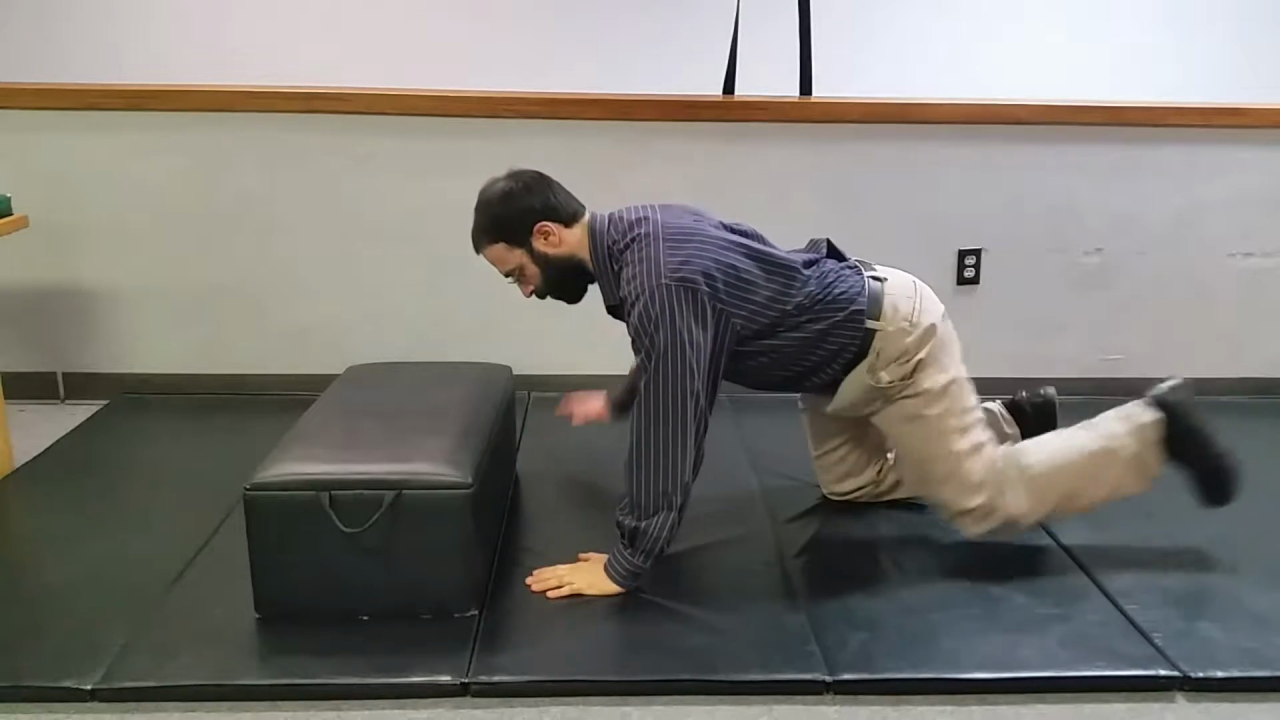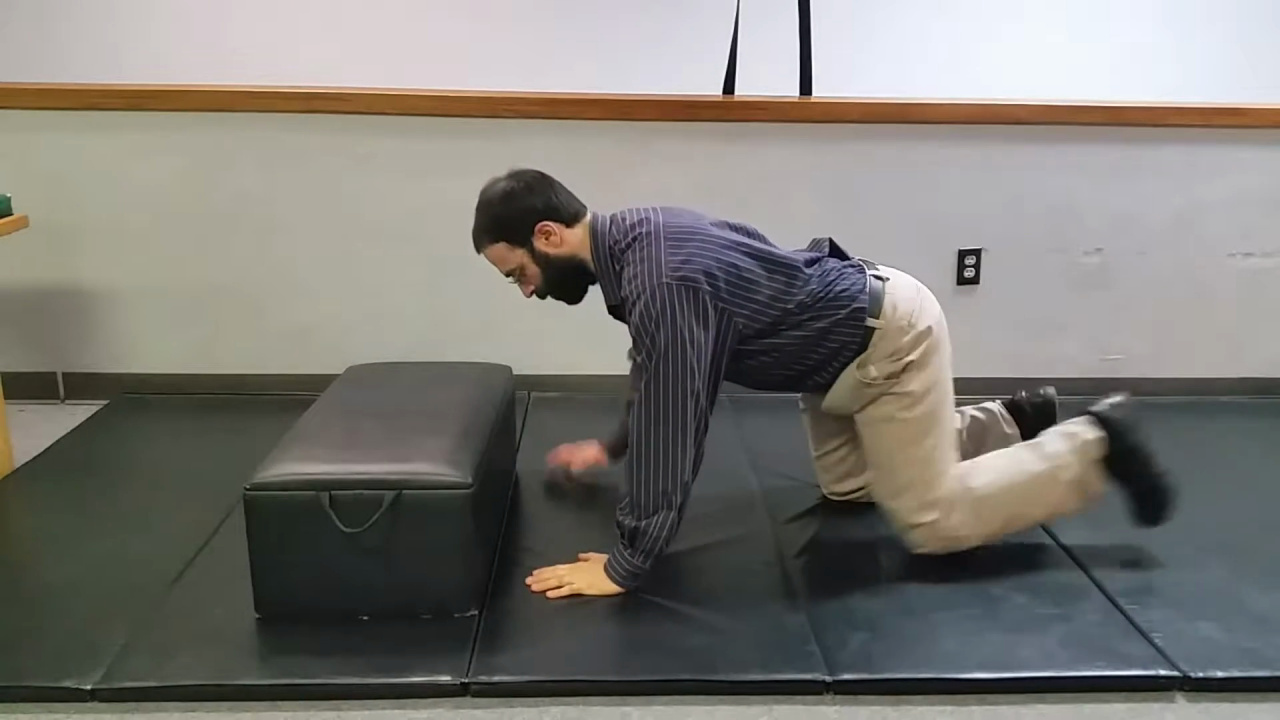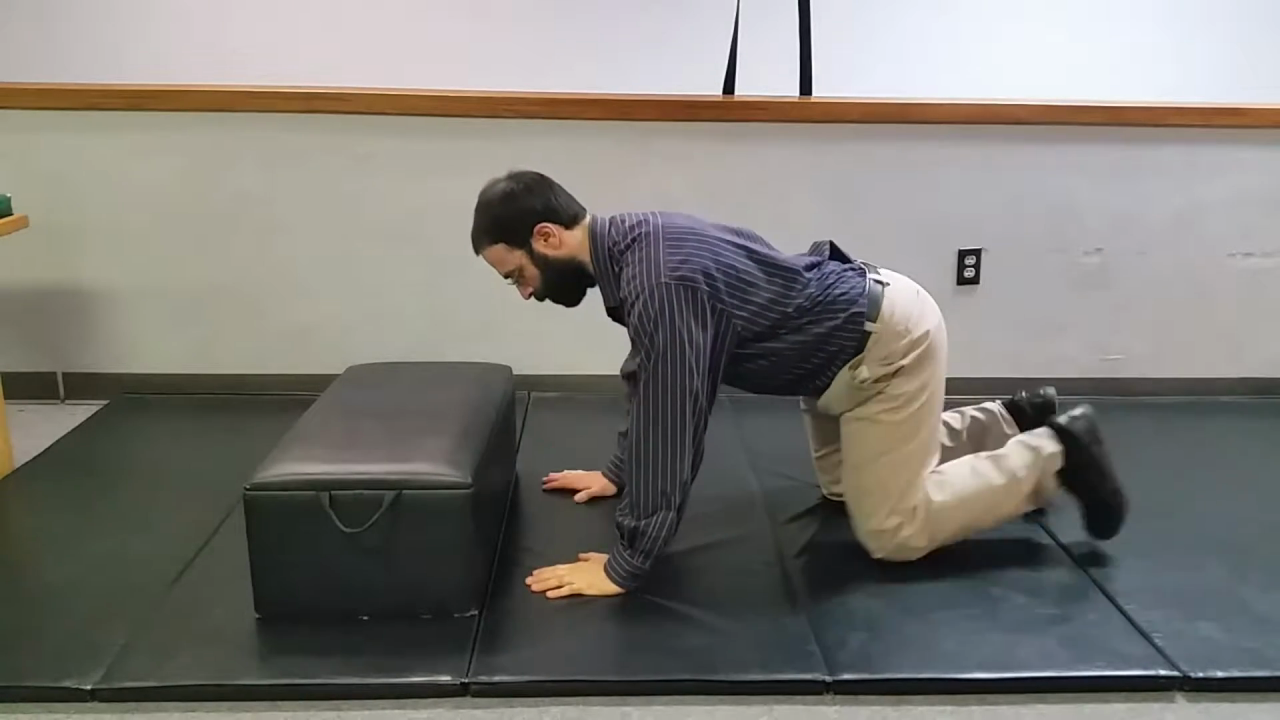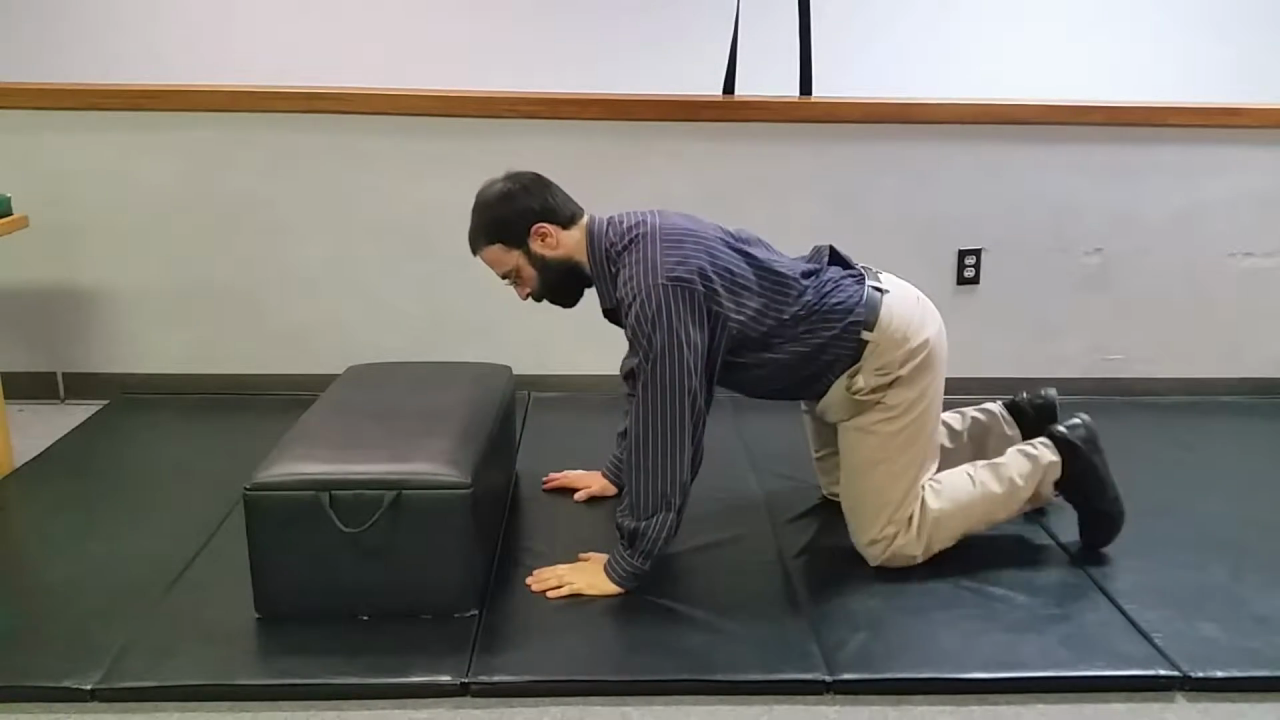
dt=0.1s
person 1, frame 1
left shoulder: (658, 278)
right shoulder: (633, 234)
left elbow: (676, 426)
left wrist: (628, 564)
right wrist: (621, 399)
left hip: (892, 341)
right hip: (848, 334)
left knee: (988, 499)
right knee: (852, 482)
left ankle: (1147, 430)
right ankle: (1011, 420)
person 1, frame 2
left shoulder: (660, 277)
right shoulder: (631, 233)
left elbow: (673, 424)
right elbow: (663, 379)
left wrist: (626, 565)
right wrist: (610, 446)
left hip: (887, 334)
right hip: (844, 329)
left knee: (938, 519)
right knee: (848, 480)
left ankle: (1093, 447)
right ankle: (1012, 423)
person 1, frame 3
left shoulder: (661, 278)
right shoulder: (631, 240)
left elbow: (671, 424)
right elbow: (655, 383)
left wrist: (624, 567)
right wrist: (617, 472)
left hip: (886, 341)
right hip: (853, 326)
left knee: (895, 529)
right knee: (849, 483)
left ankle: (1054, 454)
right ankle: (1011, 422)
person 1, frame 4
left shoulder: (657, 281)
right shoulder: (630, 241)
left elbow: (670, 427)
right elbow: (653, 383)
left wrist: (624, 567)
right wrist: (616, 472)
left hip: (885, 346)
right hip: (852, 327)
left knee: (892, 537)
right knee: (849, 483)
left ankle: (1051, 462)
right ankle: (1013, 424)
